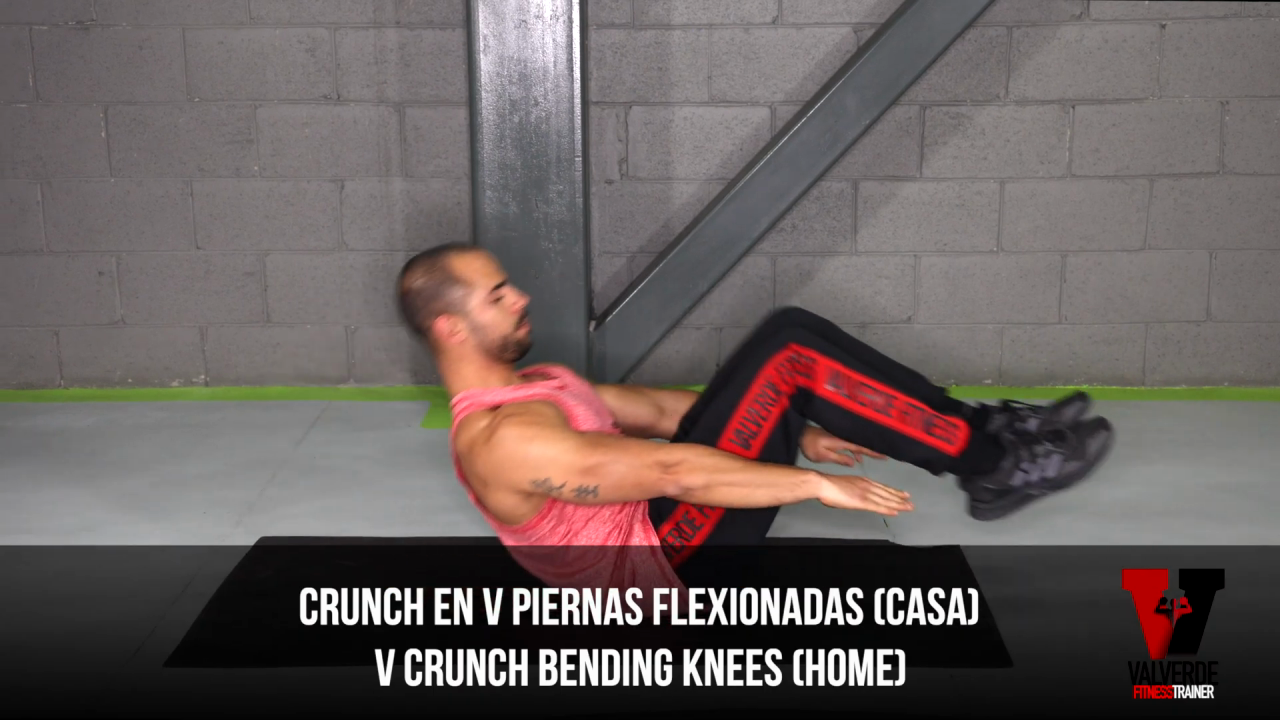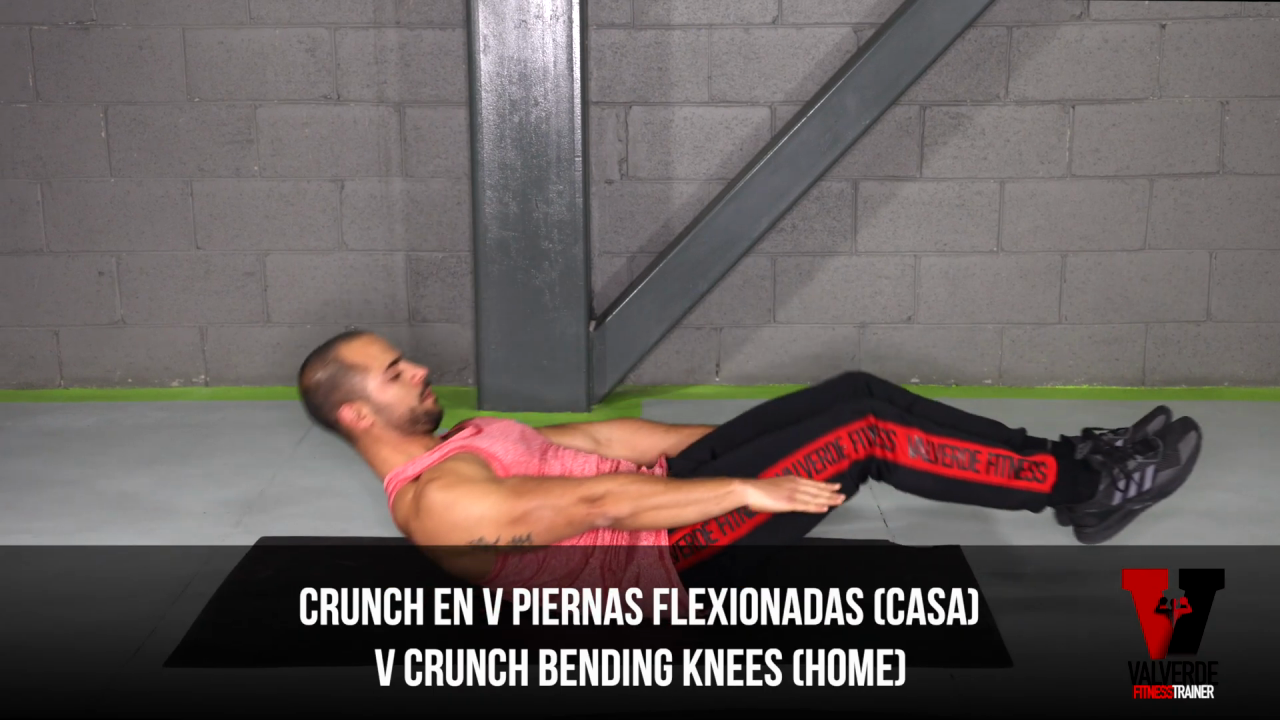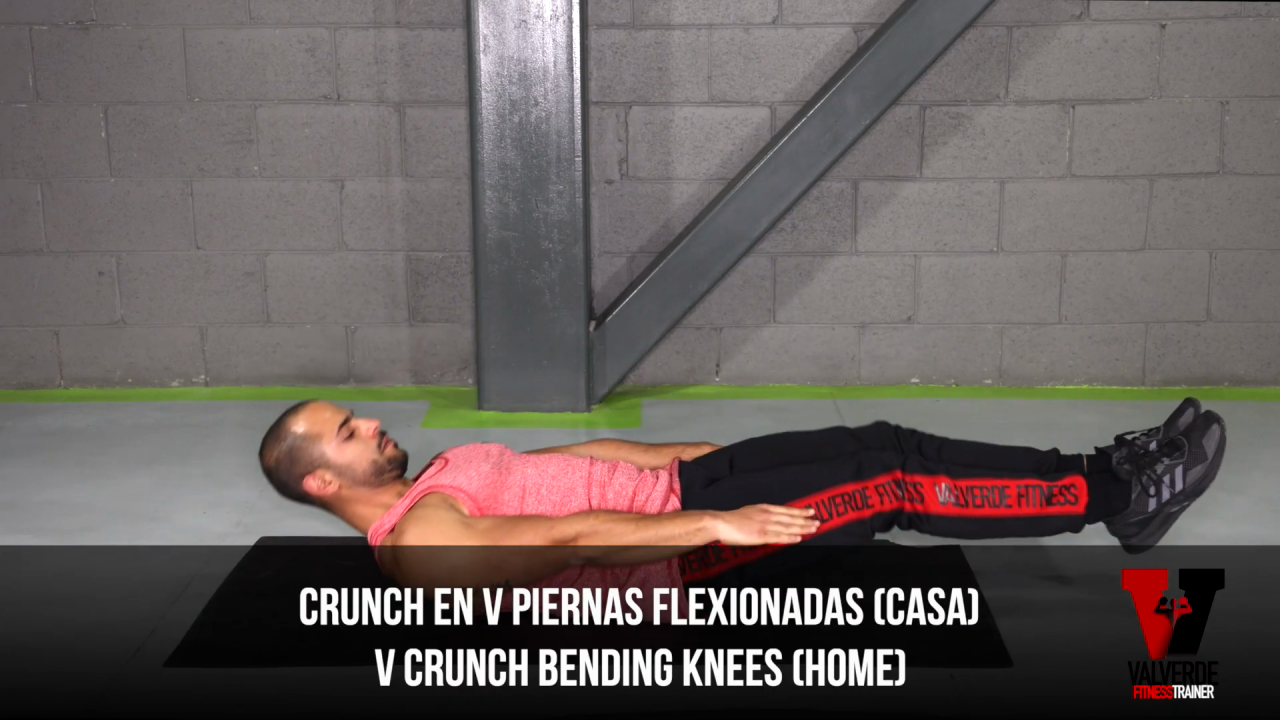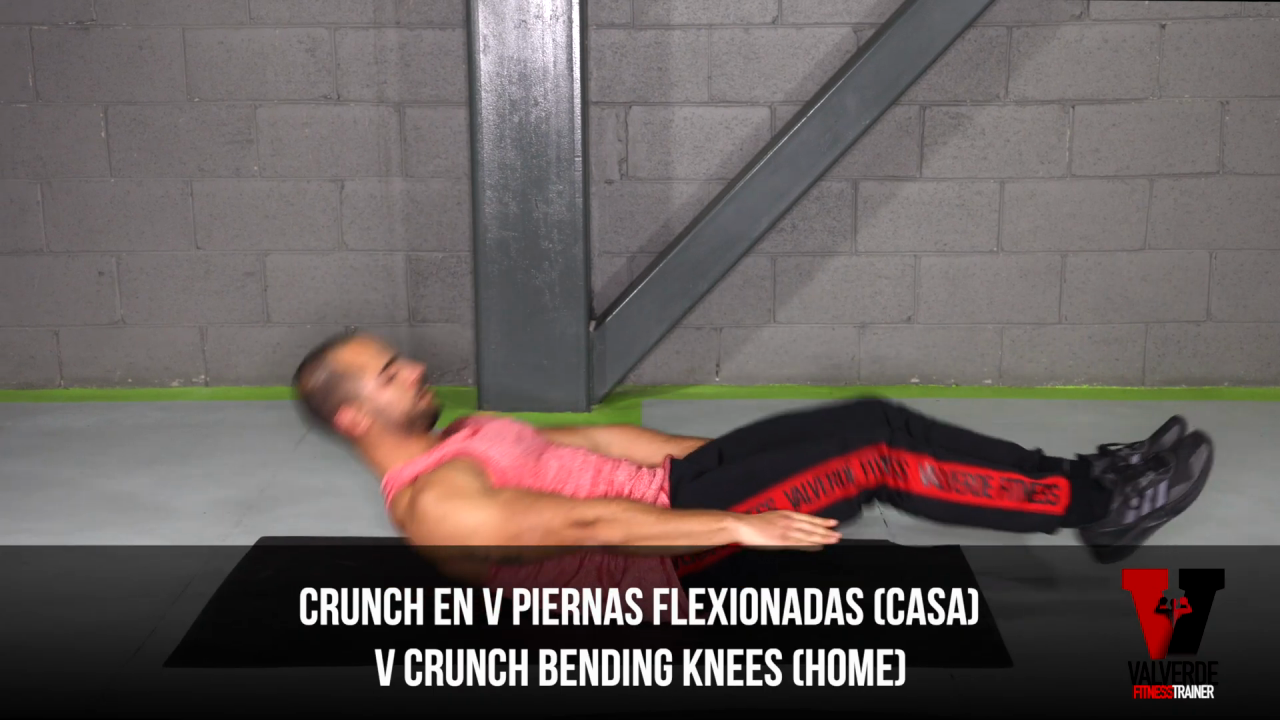
dt=0.5s
person 1, frame 1
left shoulder: (520, 384)
right shoulder: (502, 442)
left elbow: (657, 409)
right elbow: (666, 470)
left wrist: (800, 432)
right wrist: (818, 484)
left hip: (666, 519)
right hip: (673, 560)
left knee: (789, 335)
right knee: (790, 359)
left ankle: (978, 439)
right ankle: (985, 460)
person 1, frame 2
left shoulder: (455, 448)
right shoulder: (438, 503)
left elbow: (595, 438)
right elbow: (597, 507)
left wrist: (729, 441)
right wrist: (747, 489)
left hip: (667, 492)
right hip: (673, 554)
left knee: (854, 395)
right knee: (863, 433)
left ankle: (1070, 465)
right ankle: (1083, 488)
person 1, frame 3
left shoulder: (437, 481)
right shoulder: (418, 544)
left elbow: (577, 456)
right elbow: (571, 541)
left wrist: (697, 458)
right wrist: (715, 524)
left hip: (674, 486)
right hip: (676, 550)
left knee: (879, 446)
right knee: (892, 488)
left ankle: (1102, 474)
right ankle: (1115, 499)
person 1, frame 4
left shoulder: (452, 446)
right shoulder: (435, 506)
left elbow: (593, 439)
right elbow: (584, 529)
left wrist: (726, 457)
right wrist: (740, 526)
left hip: (669, 490)
right hip: (668, 558)
left knee: (864, 423)
right knee: (873, 456)
left ankle: (1079, 482)
right ankle: (1096, 507)
